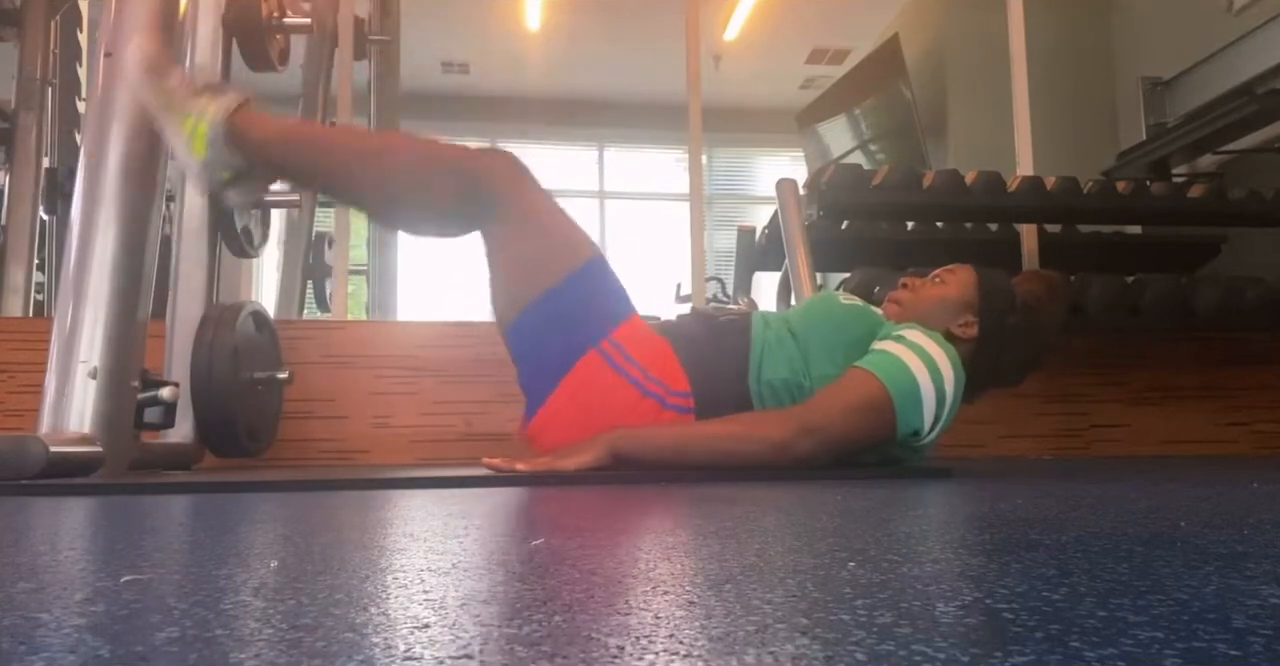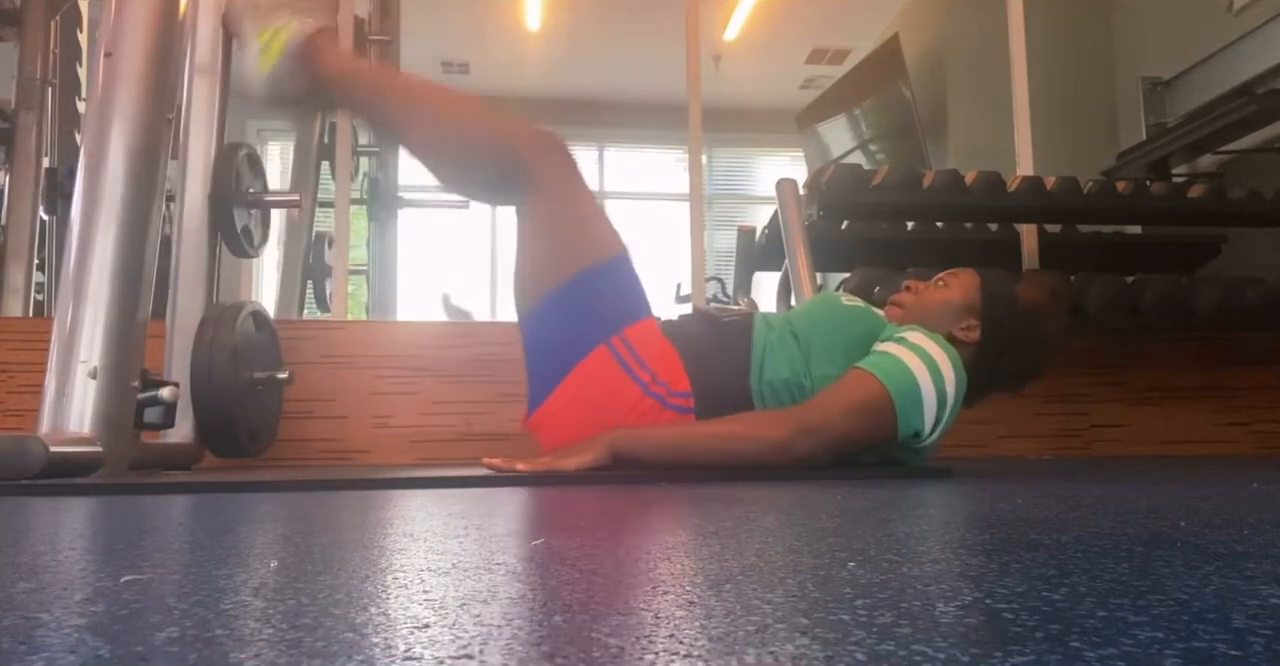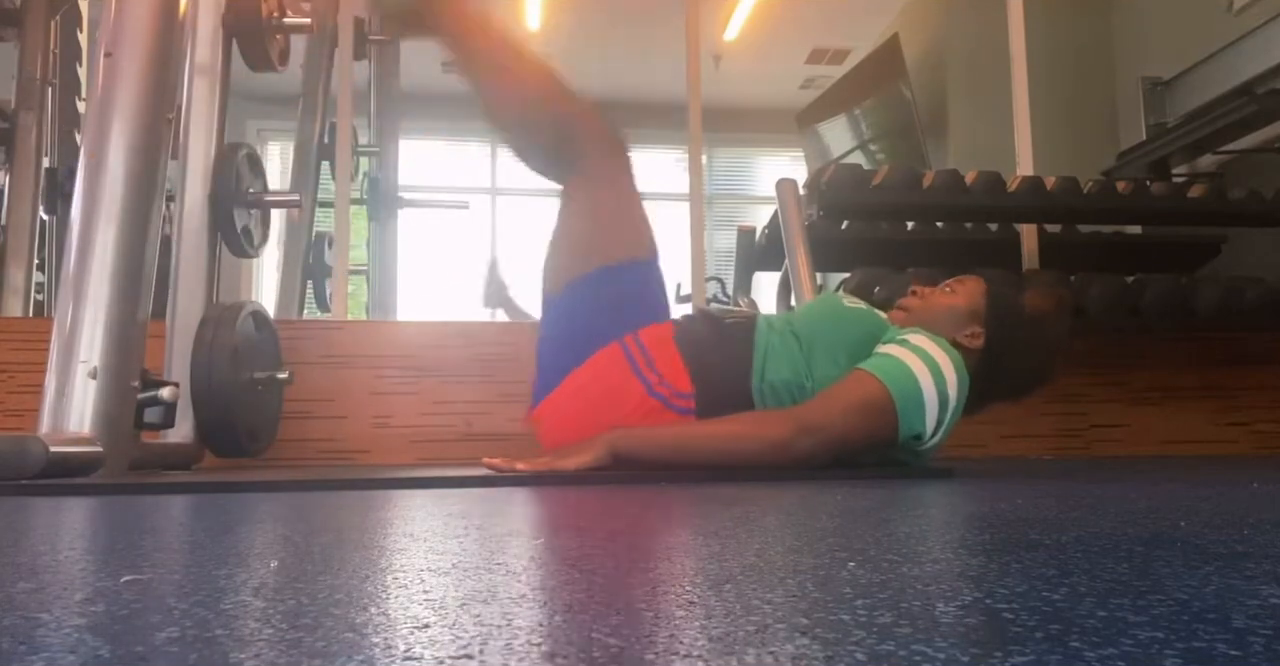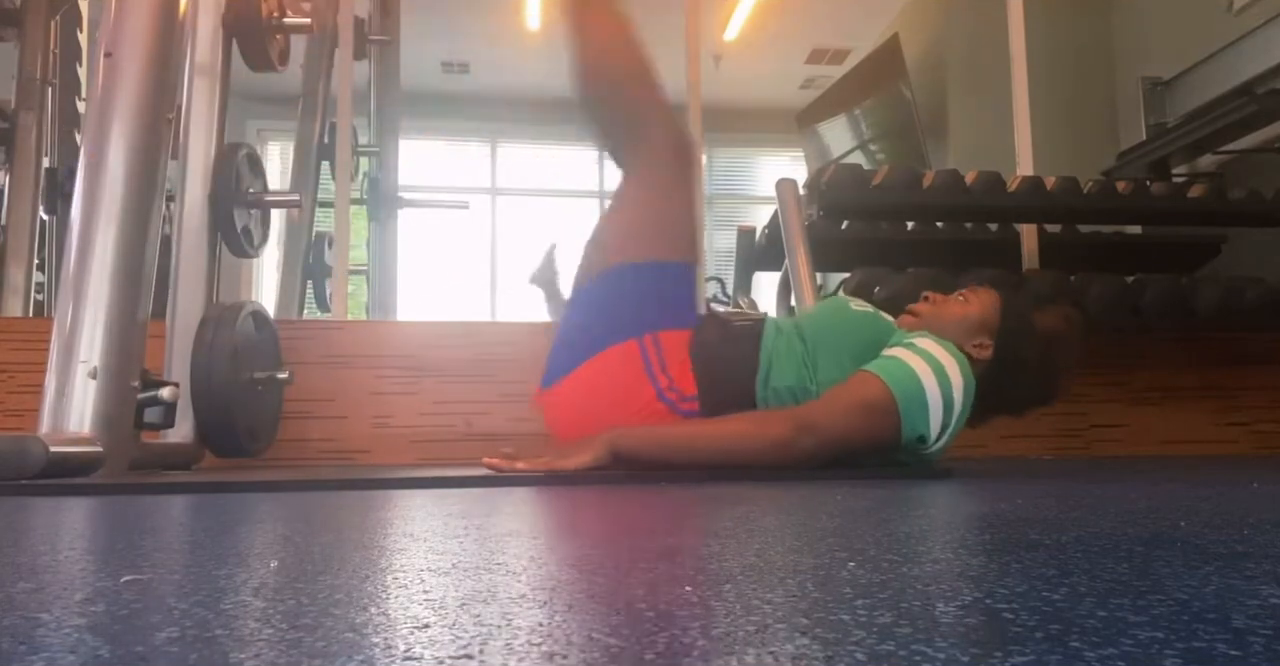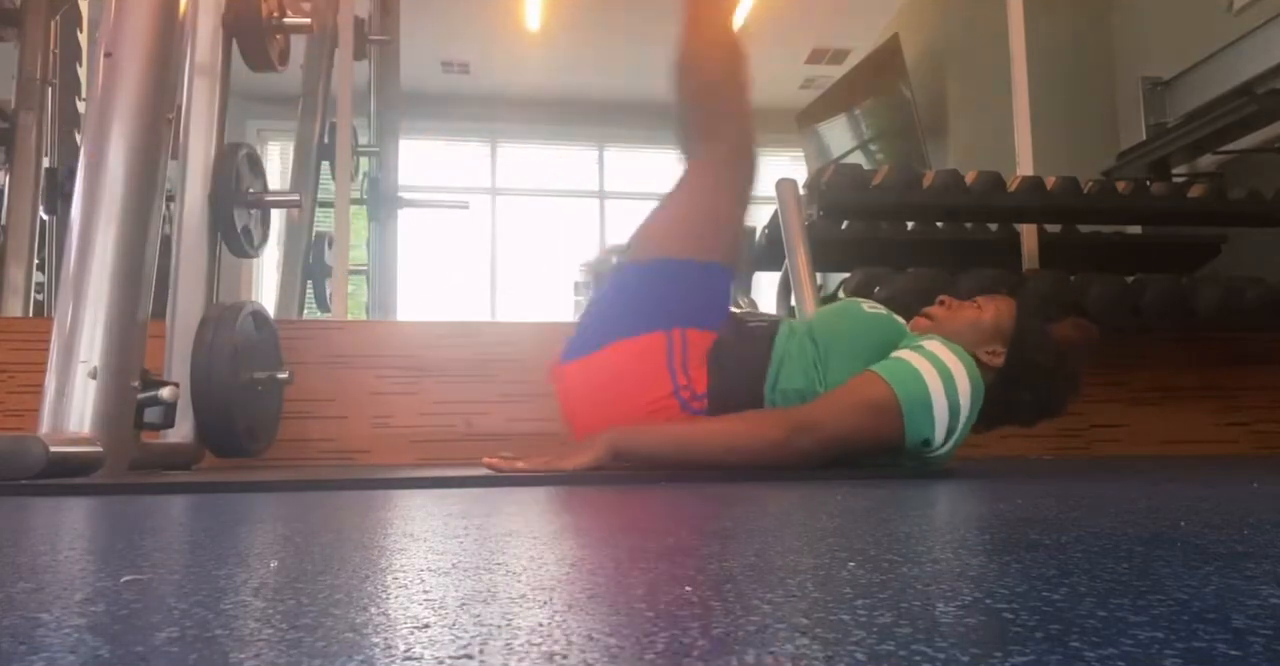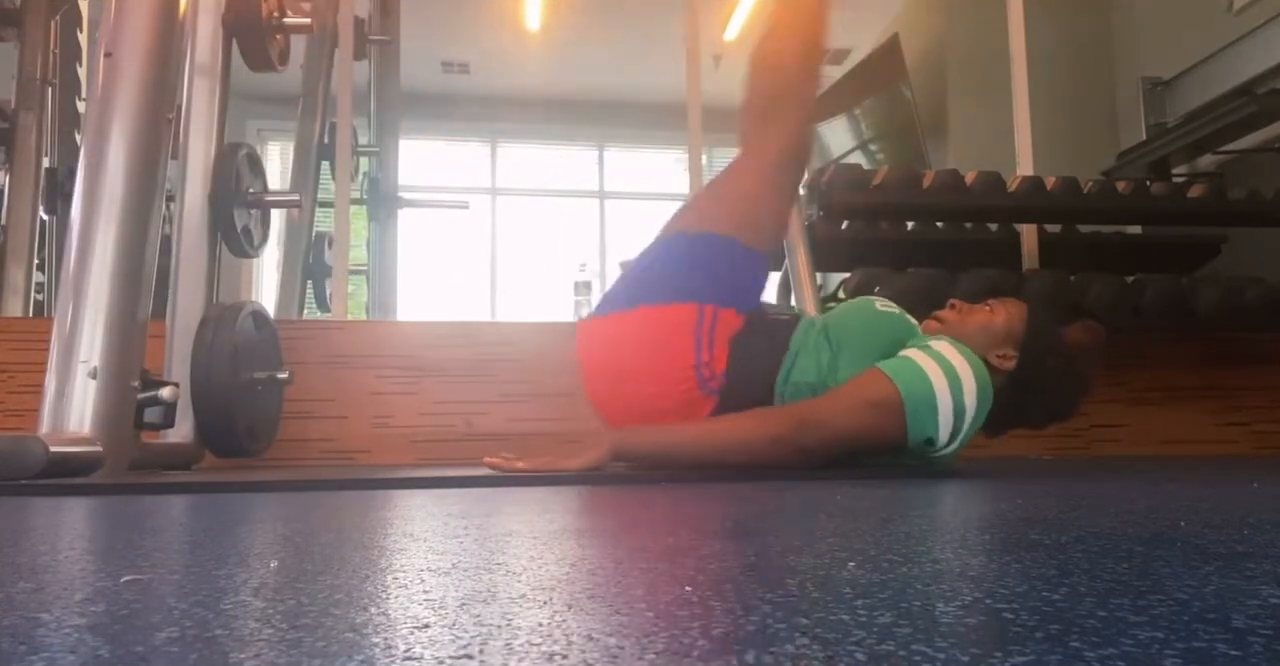
dt=0.1s
person 1, frame 1
left shoulder: (923, 364)
right shoulder: (895, 347)
left elbow: (797, 438)
left wrist: (614, 444)
left hip: (640, 402)
right hip: (645, 378)
left knee: (499, 179)
right knee: (502, 195)
left ankle: (234, 133)
right ankle: (252, 150)
person 1, frame 2
left shoulder: (928, 364)
right shoulder: (907, 343)
left elbow: (804, 433)
left wrist: (610, 446)
left hip: (640, 397)
right hip: (665, 375)
left knee: (537, 159)
right knee: (540, 175)
person 1, frame 3
left shoulder: (928, 371)
right shoulder: (911, 349)
left elbow: (795, 435)
left wrist: (613, 442)
left hip: (624, 396)
right hip: (645, 372)
left knee: (592, 152)
person 1, frame 4
left shoulder: (935, 370)
right shoulder: (918, 351)
left elbow: (801, 432)
left wrist: (604, 444)
left hip: (633, 390)
right hip: (645, 378)
left knee: (659, 149)
person 1, frame 5
left shoulder: (946, 374)
right shoulder: (929, 362)
left elbow: (804, 434)
left wrist: (612, 443)
left hip: (648, 375)
right hip: (668, 372)
left knee: (720, 147)
person 1, frame 6
left shoulder: (952, 375)
right shoulder: (940, 363)
left elbow: (804, 431)
left wrist: (614, 445)
left hip: (666, 361)
right hip: (677, 362)
left knee: (778, 139)
